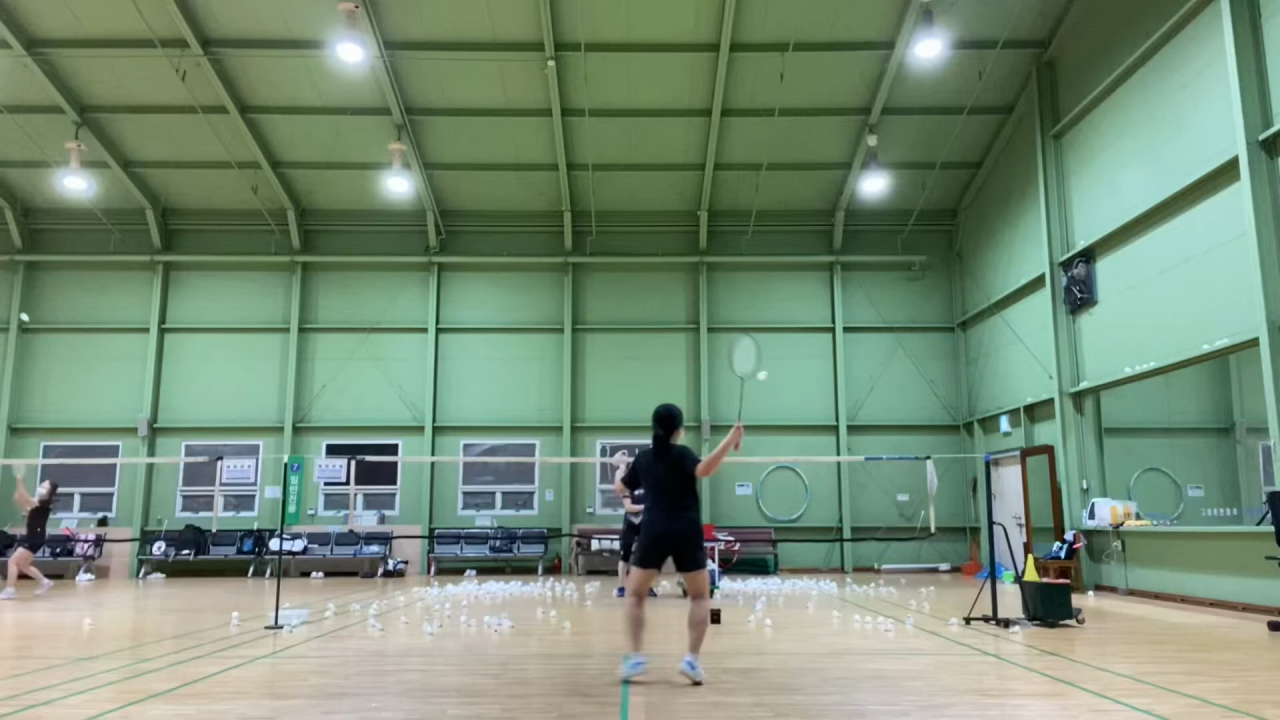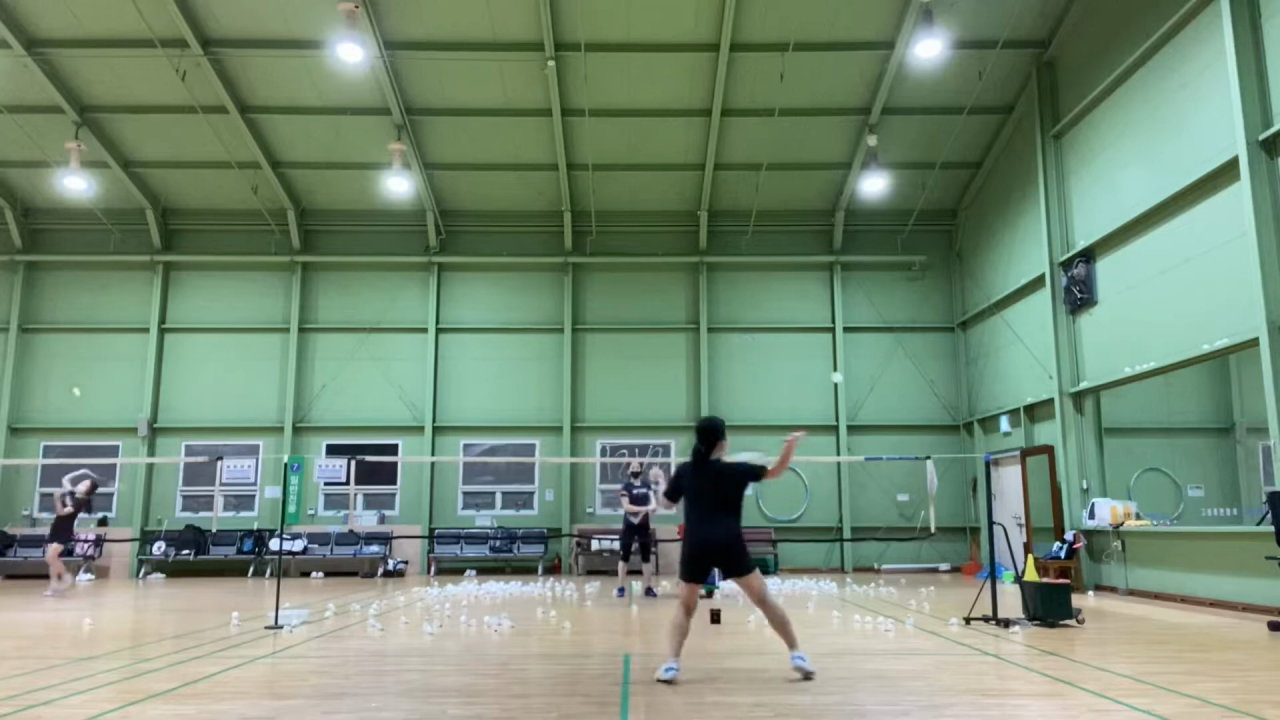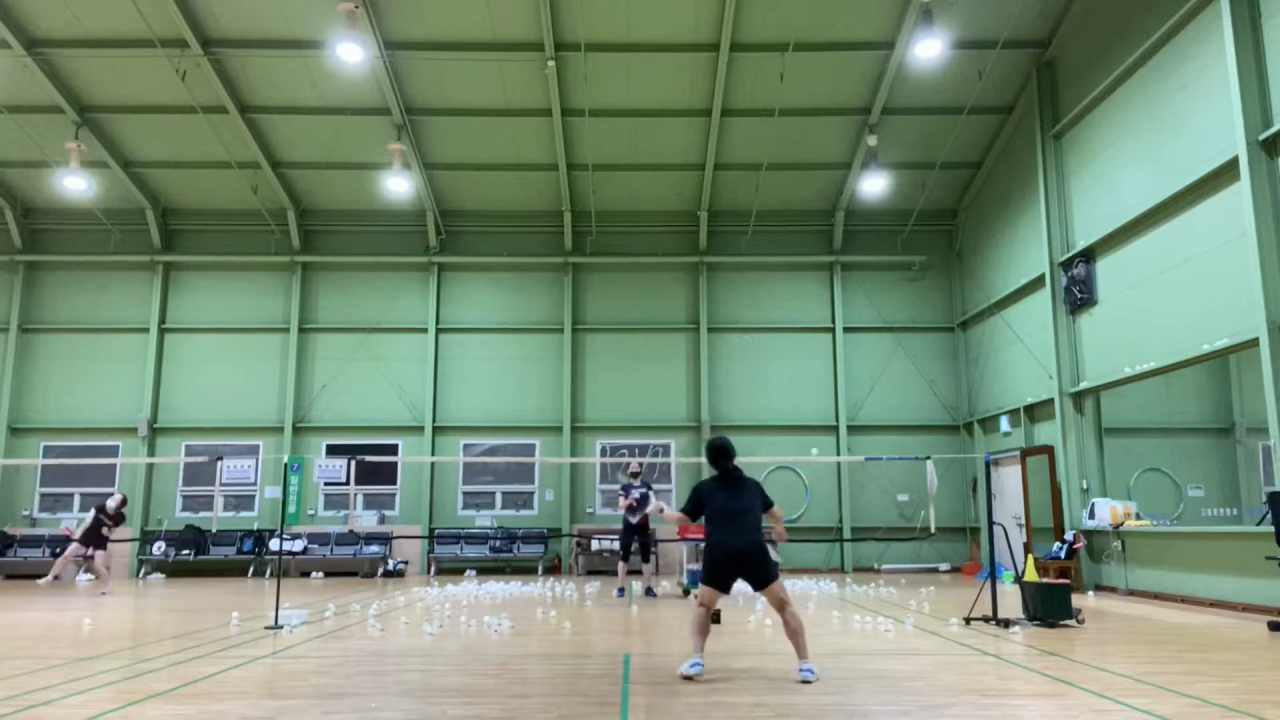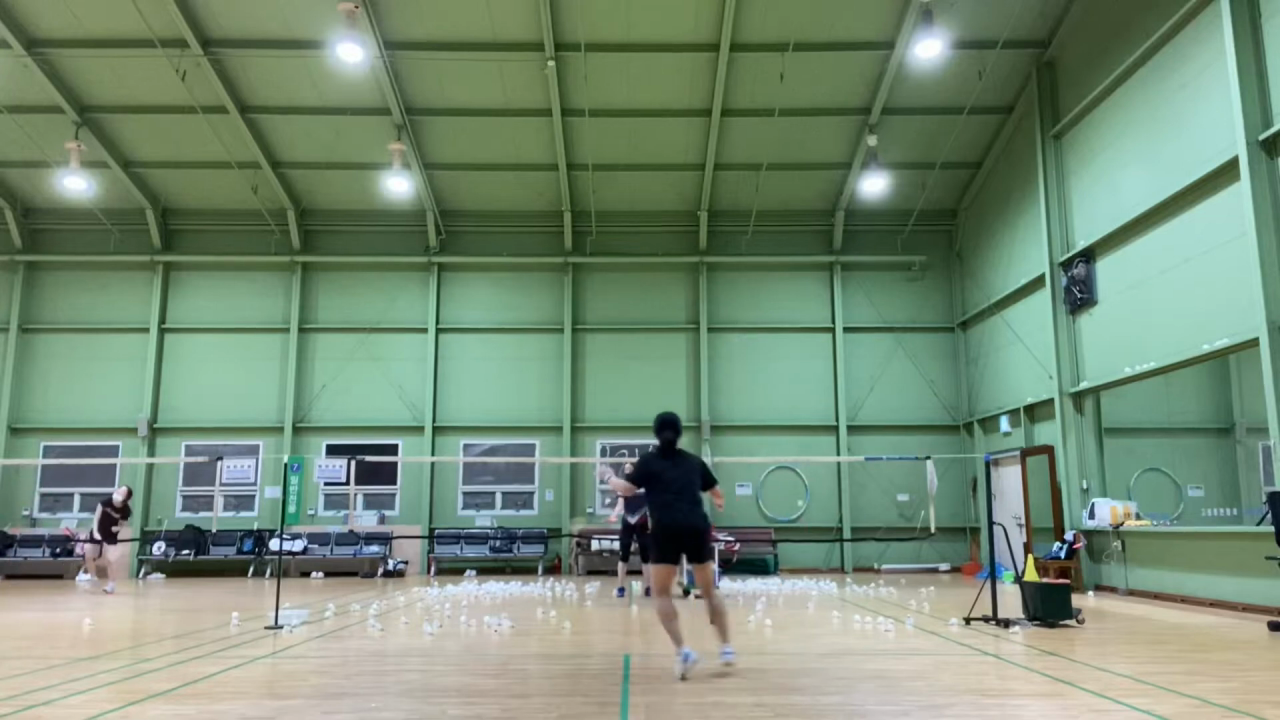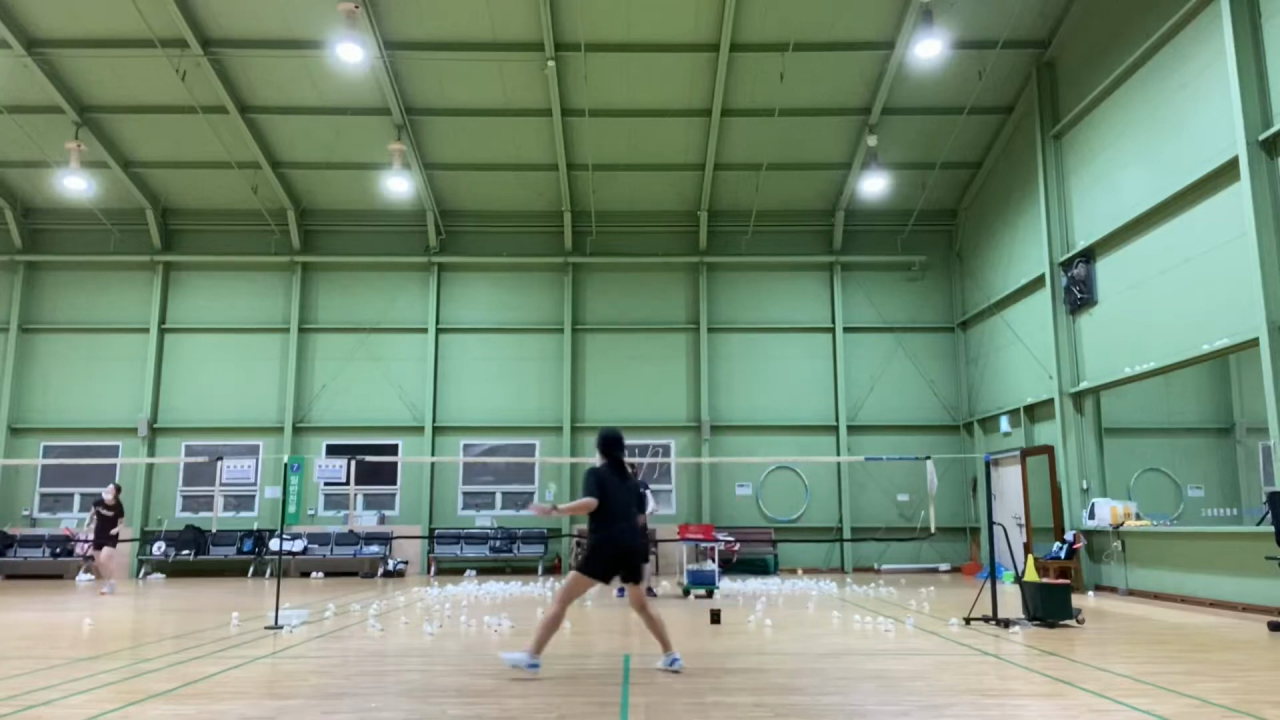
dt=0.3s
person 1, frame 1
left shoulder: (643, 458)
right shoulder: (681, 453)
left elbow: (622, 488)
right elbow: (703, 470)
right wrist: (730, 441)
left hip: (653, 534)
right hip: (686, 534)
left knee: (634, 595)
right knee: (700, 598)
left ankle: (635, 657)
right ankle: (692, 659)
person 1, frame 2
left shoulder: (685, 471)
right shoulder: (733, 471)
left elbow: (667, 502)
right elbow: (775, 471)
right wrist: (790, 445)
left hip: (694, 547)
right hip: (729, 544)
left knee: (685, 607)
right knee: (764, 601)
left ankle: (672, 664)
right ankle: (796, 656)
person 1, frame 3
left shoulder: (703, 489)
right shoulder: (751, 484)
left elbow: (678, 519)
right elbow: (775, 515)
left wrist: (663, 511)
right wrist: (779, 529)
left hip: (719, 554)
right hip: (754, 552)
left knee: (704, 606)
right knee: (784, 606)
left ankle: (696, 660)
right ankle: (805, 665)
person 1, frame 4
left shoulder: (648, 461)
right shoulder: (694, 461)
left elbow: (626, 489)
right elbow: (717, 494)
left wrist: (611, 478)
right wrist: (718, 502)
left hip: (666, 529)
right hip: (697, 527)
left knee: (662, 594)
right knee: (709, 591)
left ankle: (683, 651)
right ankle: (726, 648)
person 1, frame 5
left shoulder: (596, 474)
right shoulder: (630, 480)
left elbow: (590, 503)
left wrist: (555, 509)
left hip: (604, 547)
right hip: (630, 549)
left knee: (561, 600)
right knee: (640, 604)
left ankle: (531, 657)
right ankle: (671, 656)
